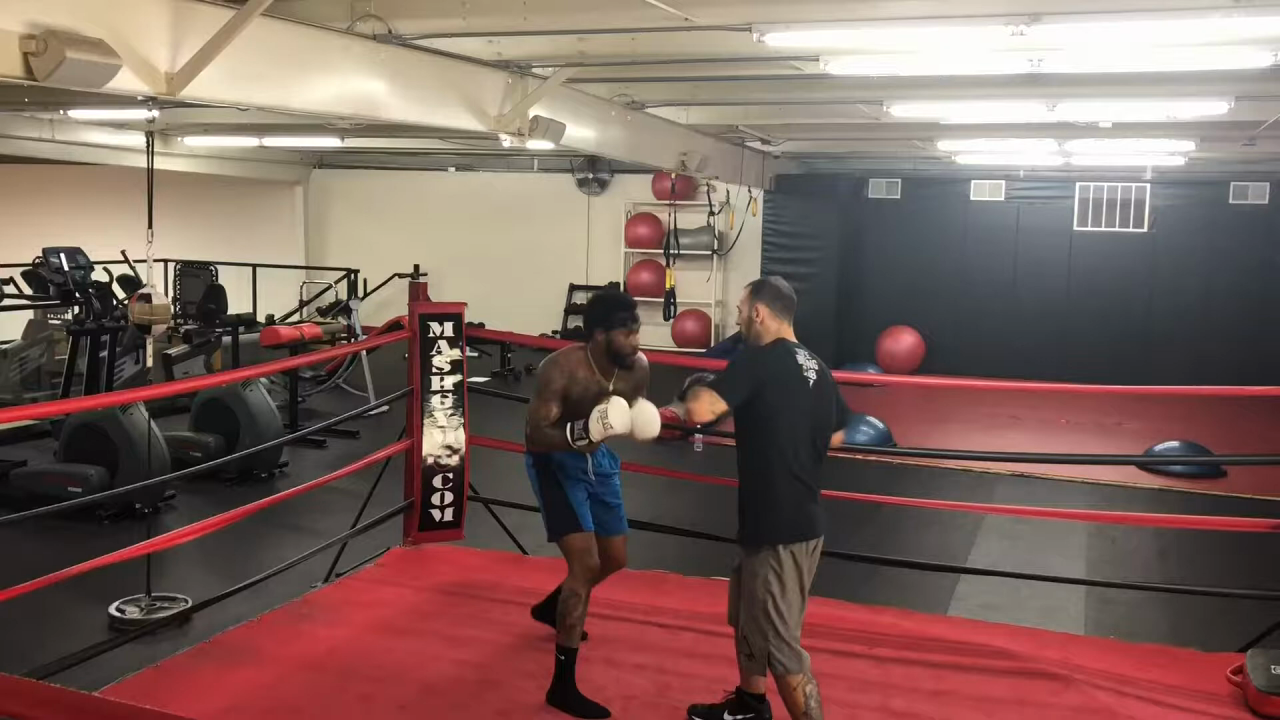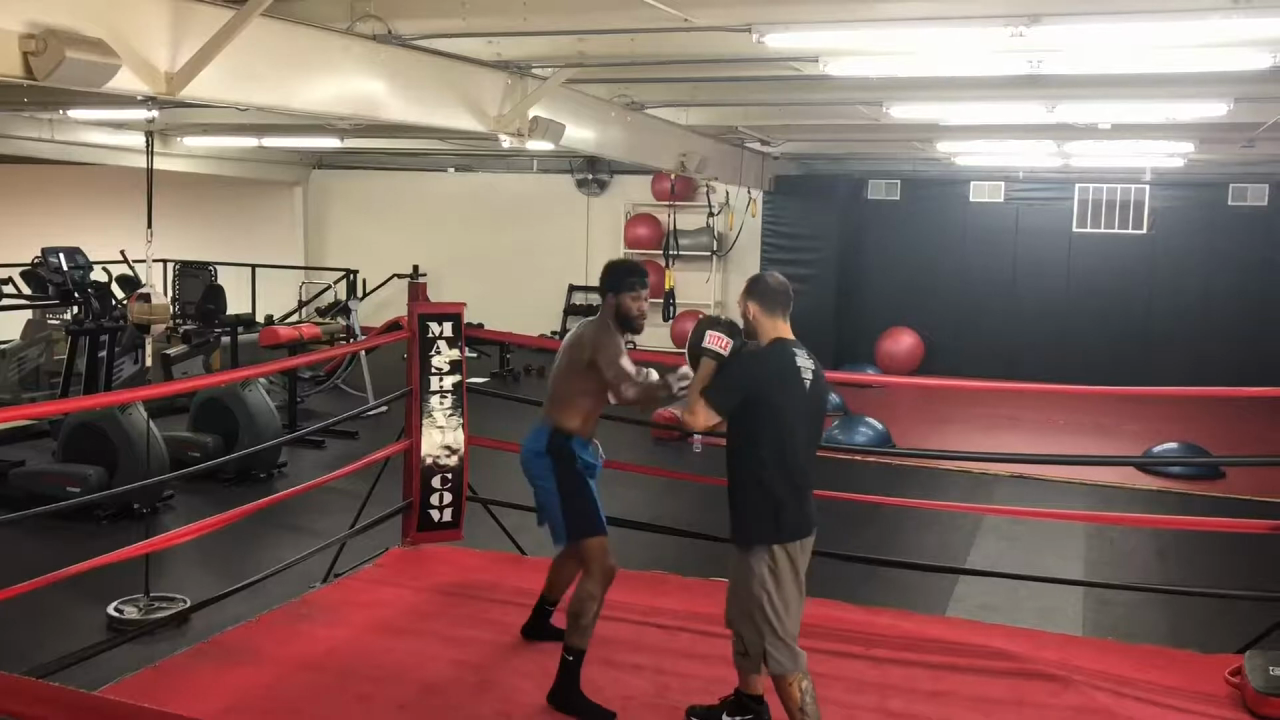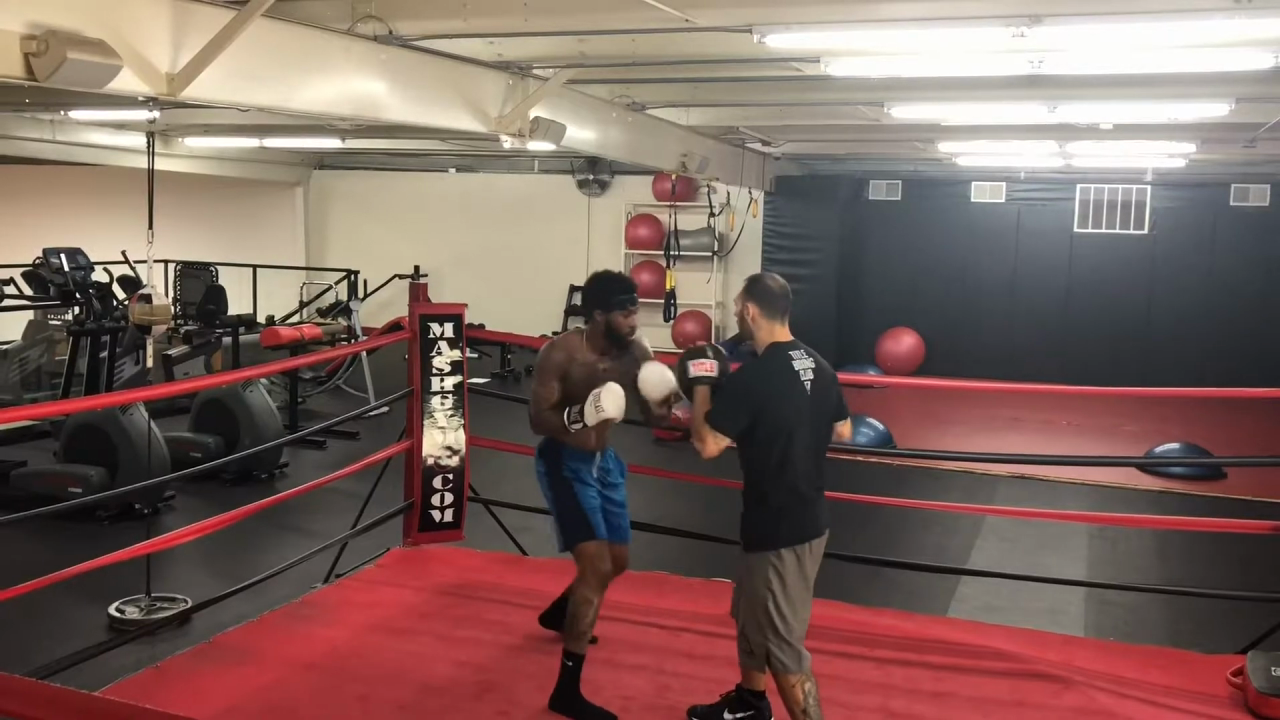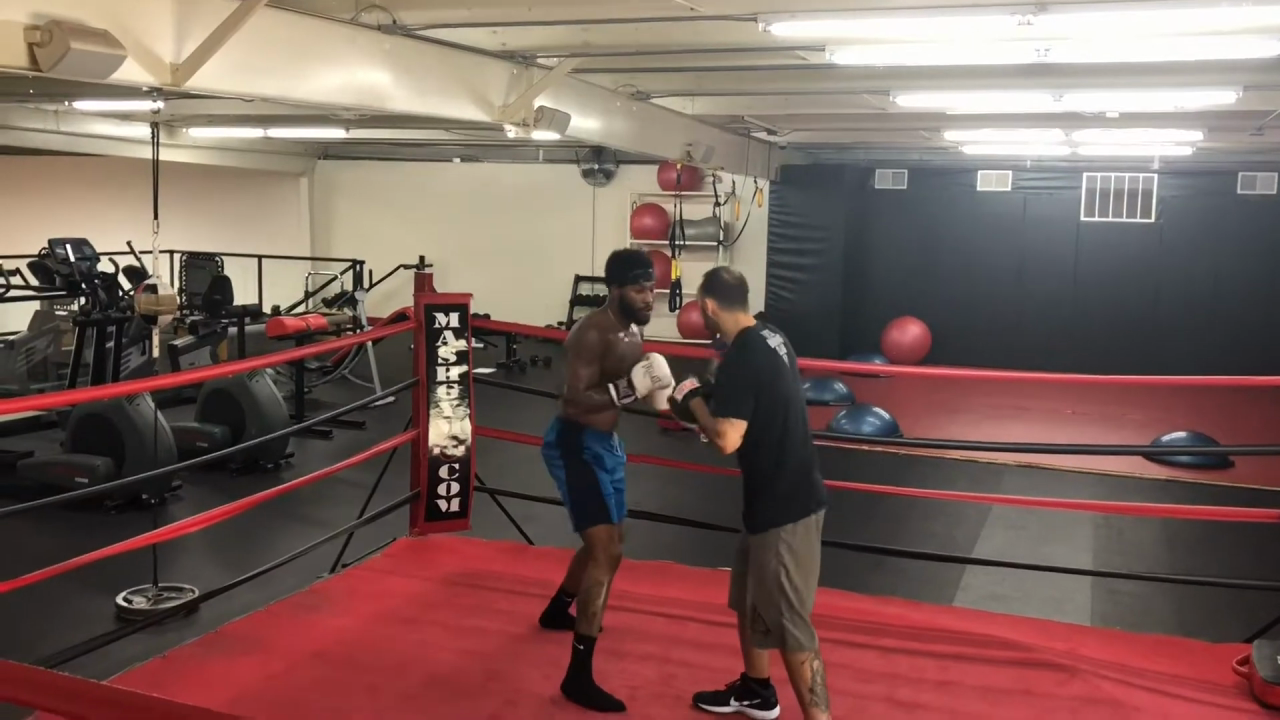
dt=0.5s
person 1, frame 1
left shoulder: (638, 367)
right shoulder: (560, 369)
right elbow: (534, 438)
left wrist: (642, 420)
right wrist: (584, 431)
left hip: (598, 461)
right hip: (556, 464)
left knee: (614, 558)
right knee: (586, 564)
left ankle: (551, 607)
person 1, frame 2
left shoulder: (594, 333)
right shoulder: (602, 337)
right elbow: (635, 392)
left wrist: (628, 388)
right wrist: (685, 378)
left hip: (558, 449)
right hip: (557, 453)
left knee: (579, 548)
right knee: (601, 567)
left ankle: (538, 622)
person 1, frame 3
left shoulder: (636, 352)
right shoulder: (560, 353)
left elbow: (657, 410)
right elbow: (537, 419)
left wrist: (664, 395)
right wrist: (581, 414)
left hip: (602, 462)
right hip: (564, 465)
left knee: (616, 560)
right knee: (597, 571)
left ankle: (557, 613)
person 1, frame 4
left shoulder: (632, 330)
right shoulder: (592, 333)
right elbow: (575, 401)
left wrist: (651, 386)
right wrist: (630, 387)
left hip: (605, 443)
right hip: (576, 444)
left knee: (608, 540)
right knee: (607, 553)
left ankle: (557, 611)
right ankle: (579, 677)
person 2, frame 1
left shoulder: (757, 360)
right shoulder: (817, 368)
left elbow: (699, 409)
right elbow: (835, 437)
left wrist: (707, 381)
left hip: (778, 525)
right hip: (801, 517)
left knee: (780, 642)
right knee: (749, 616)
person 2, frame 2
left shoulder: (756, 363)
right shoulder: (806, 365)
left elbow: (695, 417)
left wrist: (710, 358)
left hip: (771, 526)
right hip: (786, 516)
left knee: (773, 640)
right knee: (746, 619)
person 2, frame 3
left shoulder: (753, 377)
right shoulder: (816, 365)
left elbow: (707, 444)
right elbow: (843, 430)
left wrist: (701, 384)
left hip: (778, 527)
right hip: (803, 517)
left knee: (780, 641)
right knee: (750, 615)
person 2, frame 4
left shoulder: (739, 360)
right shoulder: (770, 339)
left elbow: (727, 439)
left wrist: (695, 403)
right wrist: (719, 393)
left hip: (784, 506)
right hip: (784, 495)
left knee: (786, 621)
right knee: (748, 598)
